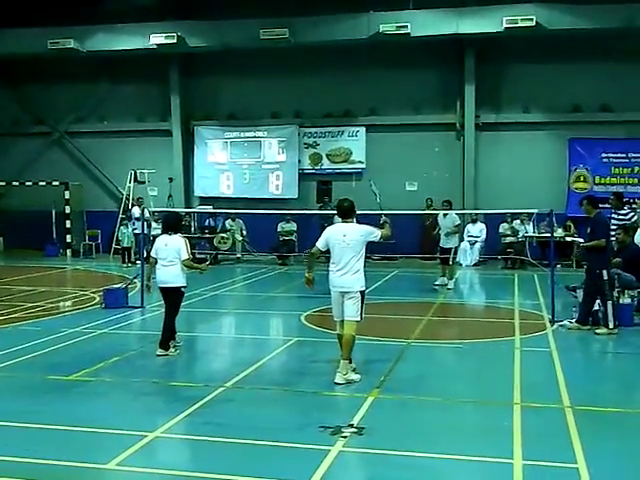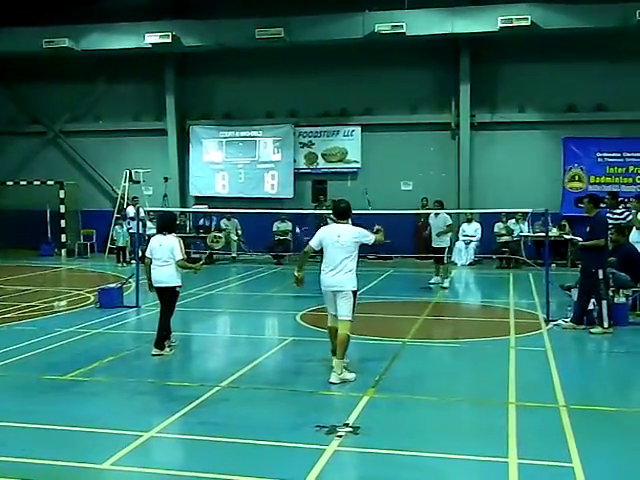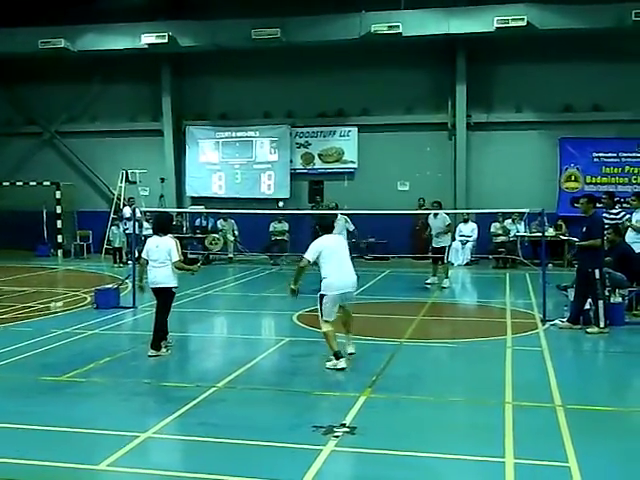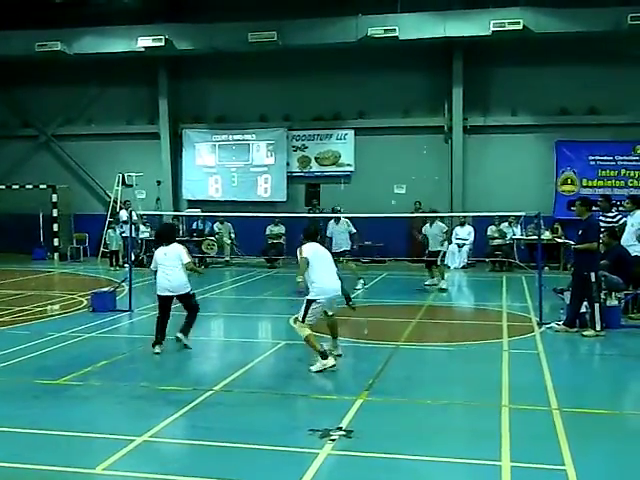
dt=0.5s
person 1, frame 1
left shoulder: (330, 231)
right shoulder: (363, 230)
left elbow: (313, 253)
right elbow: (386, 234)
left wrist: (309, 272)
right wrist: (385, 223)
left hip: (336, 283)
right hip: (354, 285)
left knee: (340, 324)
right knee: (350, 325)
left ankle: (347, 361)
right ankle: (343, 371)
person 1, frame 2
left shoulder: (324, 230)
right shoulder: (357, 232)
left elbow: (306, 252)
right elbow: (379, 239)
left wrist: (298, 271)
right wrist: (379, 231)
left hip: (327, 282)
right hip: (346, 284)
left knee: (333, 318)
right knee: (344, 324)
left ankle: (336, 357)
right ankle: (338, 371)
person 1, frame 3
left shoulder: (317, 243)
right shoulder: (341, 239)
left elbow: (302, 265)
left wrist: (294, 284)
left hip: (332, 286)
right hip: (350, 283)
left knee: (325, 322)
right knee: (345, 309)
left ankle: (338, 358)
right ankle: (349, 343)
person 1, frame 4
left shoulder: (304, 249)
right shoulder: (324, 250)
left elbow: (303, 261)
right elbow: (334, 273)
left wrist: (300, 278)
left hip: (321, 291)
right hip: (335, 289)
left knee: (301, 325)
right knee: (329, 315)
left ankle: (325, 358)
right ankle: (335, 347)
person 2, frame 1
left shoulder: (159, 240)
right shoulder: (181, 240)
left elbow: (152, 261)
right elbow: (186, 263)
left wrist: (148, 279)
right wrist: (199, 267)
left hip: (162, 281)
right hip: (176, 282)
left knee: (170, 311)
right knee: (171, 313)
left ankle: (172, 338)
right ankle: (163, 347)
person 2, frame 2
left shoulder: (153, 240)
right shoulder: (175, 240)
left elbow: (147, 262)
right elbow: (180, 263)
left wrist: (149, 280)
right wrist: (194, 267)
left hip: (157, 280)
right hip: (171, 281)
left knee: (165, 310)
right knee: (166, 312)
left ankle: (166, 338)
right ankle: (159, 347)
person 2, frame 3
left shoulder: (150, 241)
right shoulder: (172, 241)
left elbow: (142, 262)
right elbow: (177, 264)
left wrist: (140, 280)
right wrist: (191, 268)
left hip: (154, 281)
right hip: (167, 282)
left knee: (163, 311)
right knee: (162, 313)
left ankle: (163, 339)
right ankle: (155, 347)
person 2, frame 4
left shoulder: (158, 252)
right shoulder: (180, 248)
left elbow: (154, 271)
right elbow: (189, 266)
right wrist: (198, 270)
left hip: (163, 288)
right hip: (181, 286)
left knee: (163, 316)
right knee: (193, 310)
left ankle: (158, 344)
right ankle: (182, 334)
person 3, frame 1
left shoulder: (601, 220)
right shoulder: (593, 219)
left elbow: (602, 242)
left wrist: (584, 245)
right wrist: (583, 245)
left hip: (601, 265)
right hip: (592, 264)
left knee: (605, 295)
right knee: (588, 293)
left ankle: (610, 326)
right ankle: (582, 321)
person 3, frame 2
left shoulder: (600, 219)
right shoulder: (592, 219)
left elbow: (601, 242)
left wrist: (583, 244)
right wrist: (581, 242)
left hip: (597, 264)
right hip: (588, 263)
left knee: (600, 294)
right knee: (583, 293)
left ankle: (605, 325)
right ankle: (577, 320)
person 3, frame 3
left shoulder: (596, 219)
right shoulder: (588, 219)
left elbow: (597, 242)
left wrist: (579, 244)
right wrist: (577, 244)
left hip: (593, 264)
right hip: (584, 263)
left knee: (597, 294)
right knee: (580, 293)
left ankle: (601, 325)
right ankle: (573, 320)
person 3, frame 4
left shoulder: (592, 223)
right shoulder: (583, 222)
left elbow: (593, 245)
left wrist: (575, 247)
right wrist: (573, 245)
left hip: (589, 268)
right hip: (580, 266)
left knee: (592, 297)
right knee: (575, 296)
left ankle: (597, 328)
right ankle: (570, 324)
